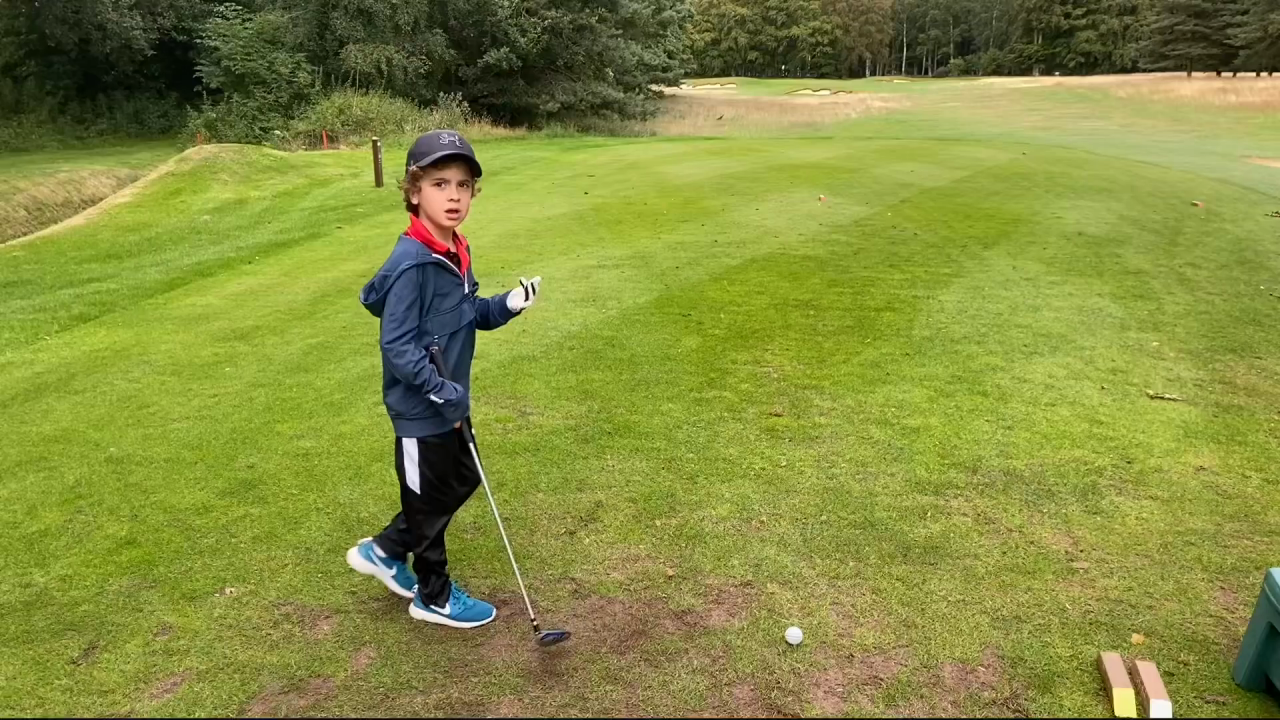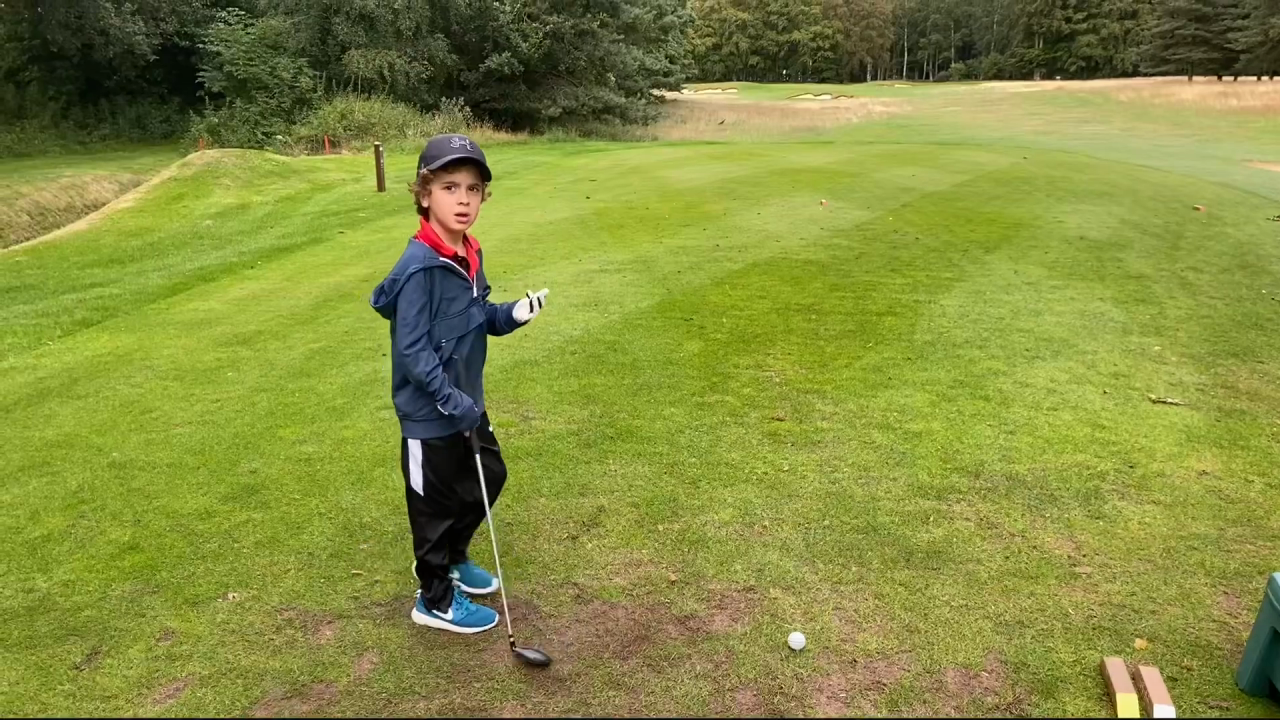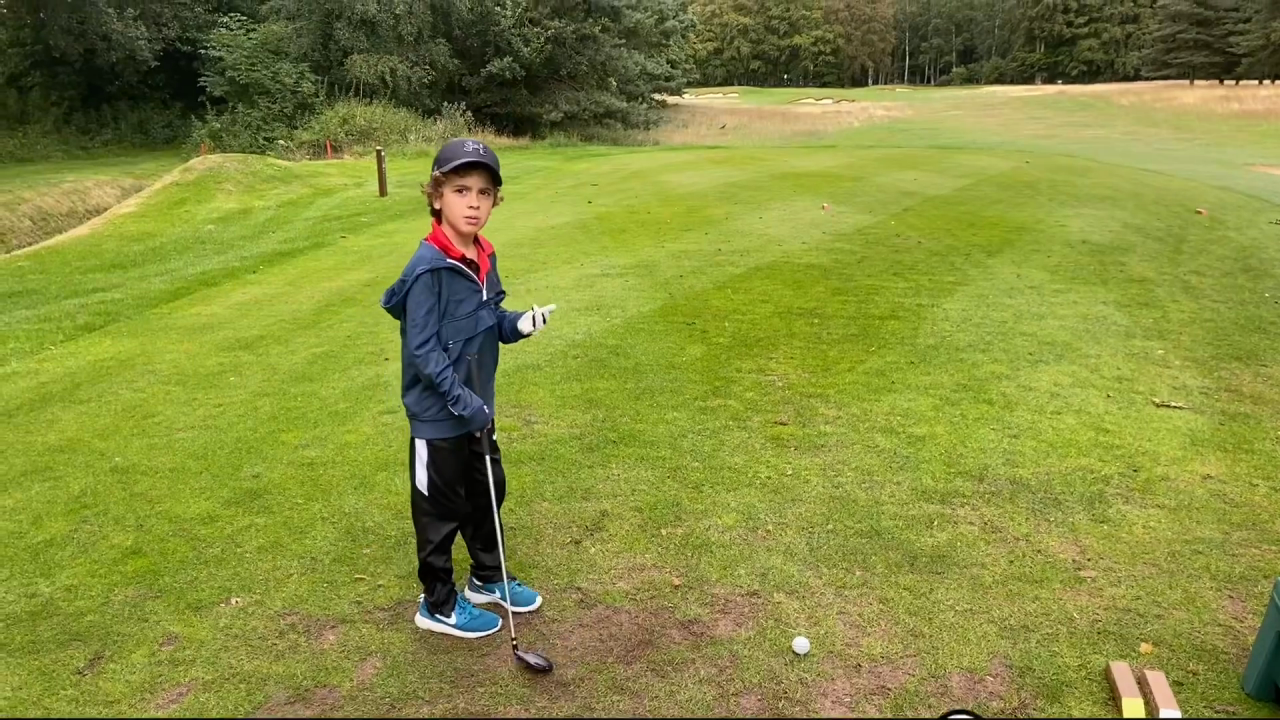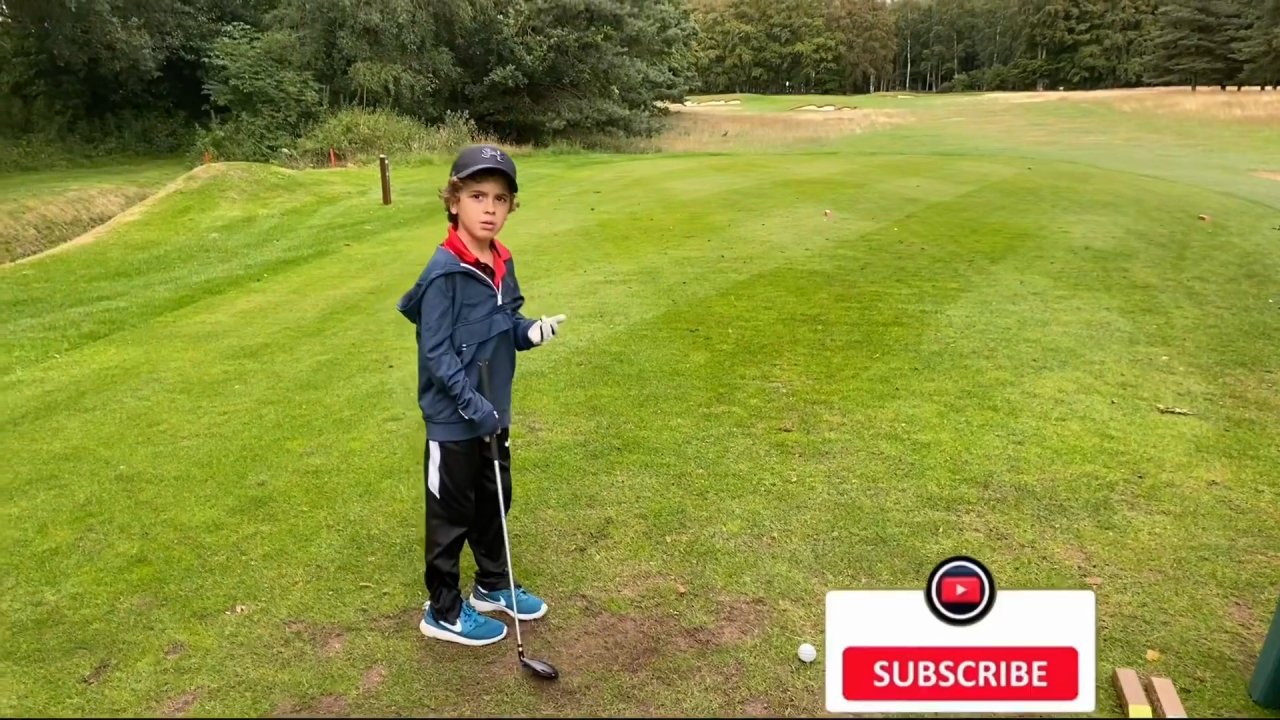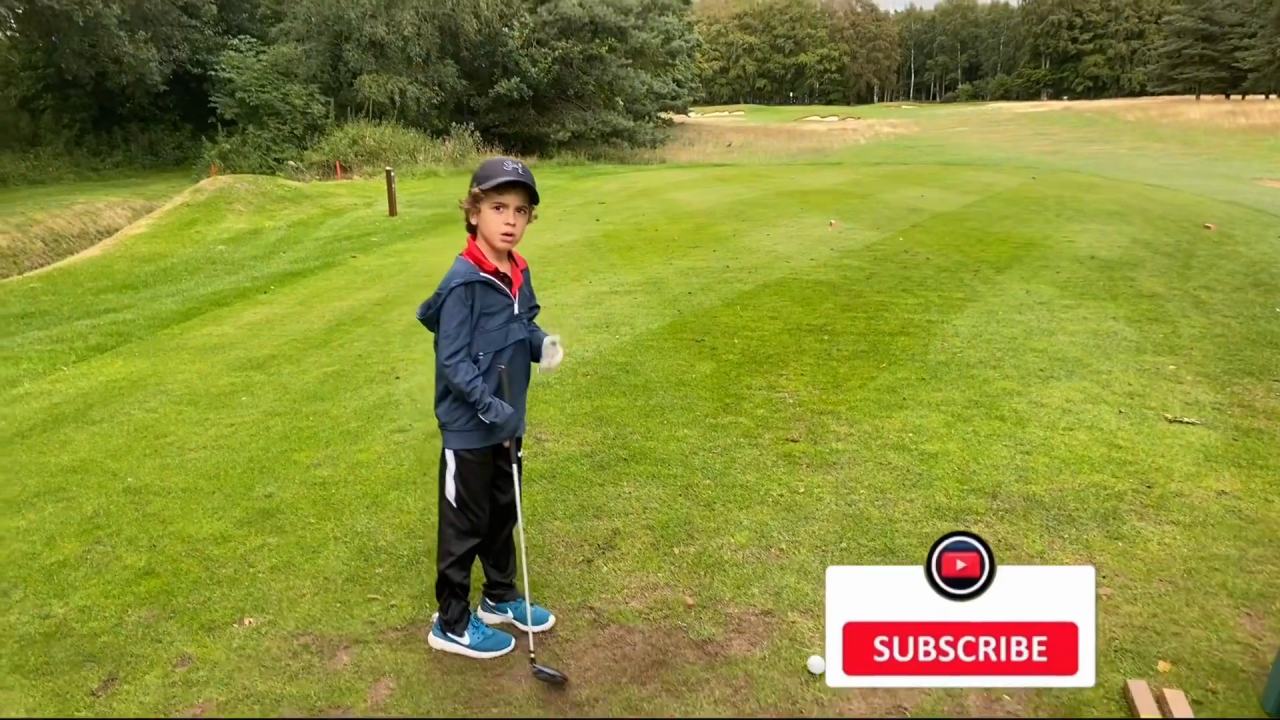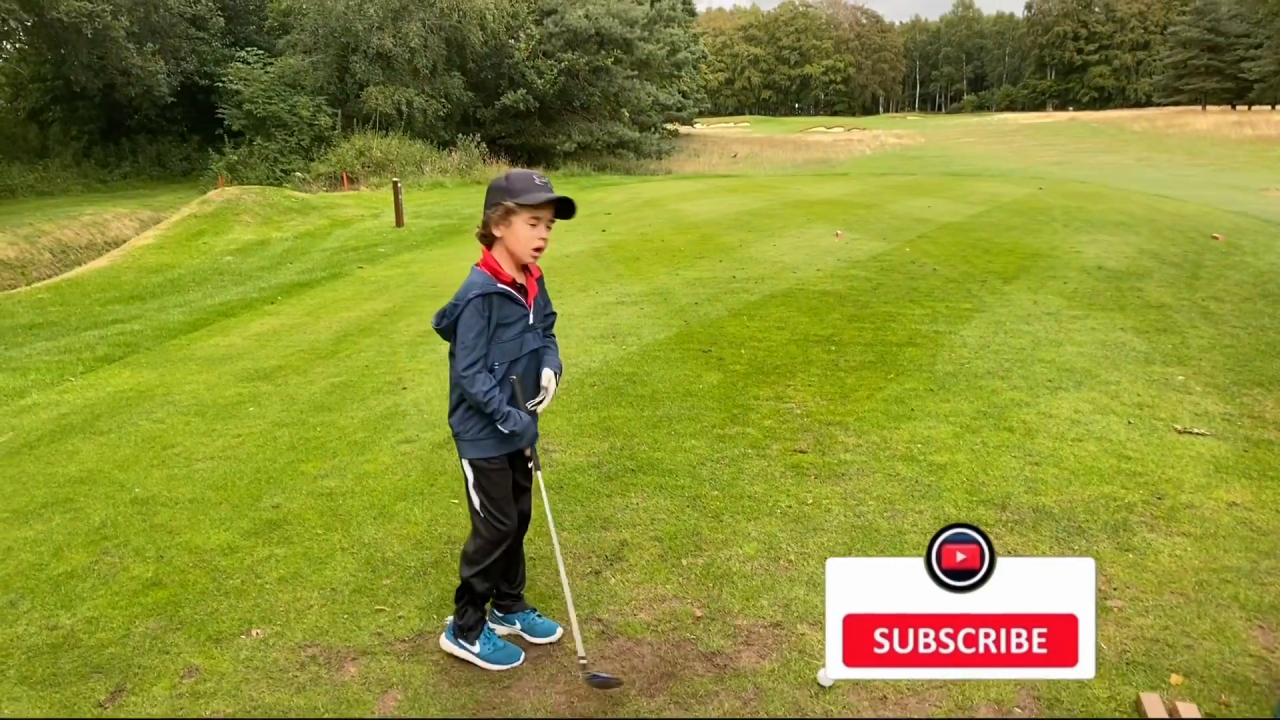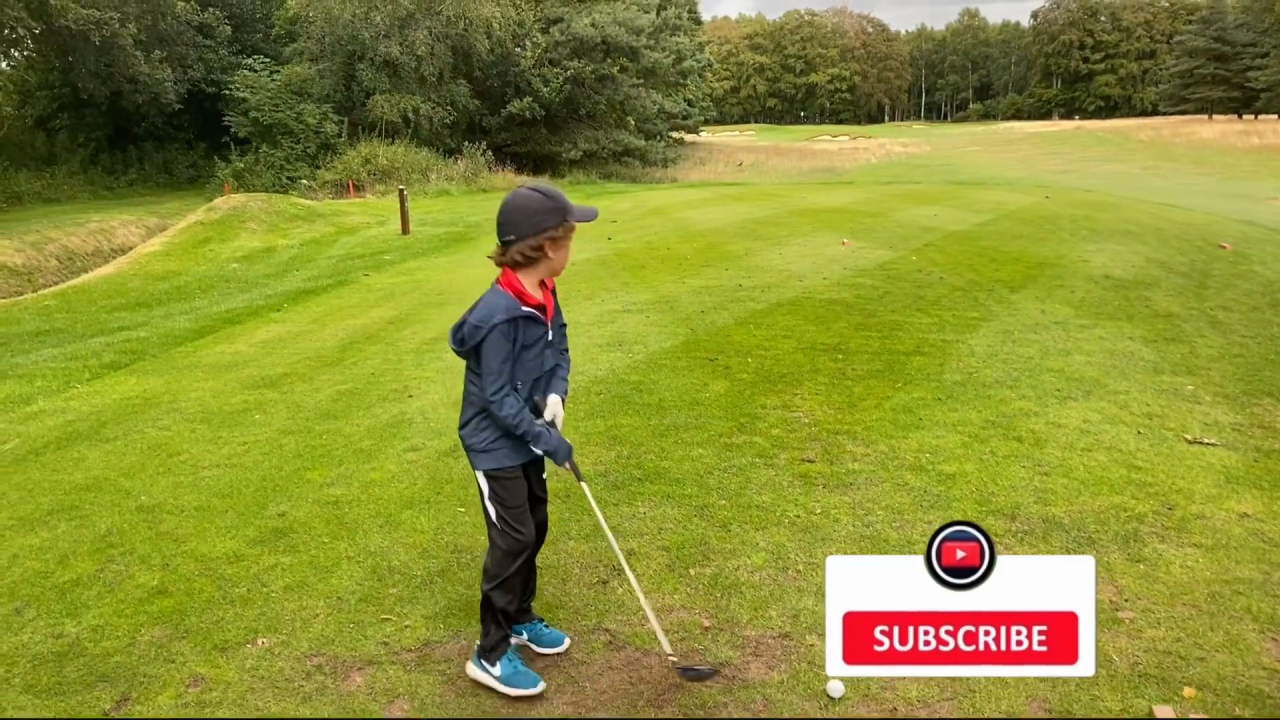
dt=0.2s
person 1, frame 1
left shoulder: (455, 251)
right shoulder: (410, 265)
right elbow: (397, 347)
left wrist: (506, 305)
right wrist: (443, 392)
left hip: (448, 399)
right hip: (422, 409)
left knee: (459, 484)
right knee: (432, 501)
left ankle: (383, 552)
right ankle: (433, 596)
person 1, frame 2
left shoulder: (469, 254)
right shoulder: (419, 268)
right elbow: (413, 352)
left wrist: (512, 314)
right wrist: (453, 403)
left hip: (465, 402)
right hip: (429, 413)
left knee: (489, 476)
right knee: (438, 505)
left ankle: (451, 559)
right ankle: (436, 600)
person 1, frame 3
left shoulder: (484, 257)
right shoulder: (428, 269)
right elbow: (423, 351)
left wrist: (517, 324)
right wrist: (463, 403)
left hip: (476, 406)
right hip: (438, 415)
left knee: (488, 491)
right knee: (441, 508)
left ankle: (487, 580)
right ankle: (438, 605)
person 1, frame 4
left shoulder: (501, 263)
right shoulder: (444, 274)
right elbow: (436, 353)
left wrist: (530, 330)
right wrist: (474, 406)
left hip: (493, 411)
right hip: (453, 420)
left knee: (495, 501)
right knee: (452, 513)
left ankle: (492, 587)
right ankle: (444, 612)
person 1, frame 5
left shoulder: (518, 272)
right shoulder: (463, 283)
right elbow: (453, 363)
left wrist: (543, 346)
right wrist: (492, 409)
left hip: (505, 419)
right hip: (469, 426)
left knee: (503, 510)
right knee: (466, 522)
left ankle: (500, 598)
right ankle: (451, 623)
person 1, frame 6
left shoulder: (532, 281)
right shoulder: (480, 294)
left elbow: (545, 334)
right elbow: (469, 374)
left wrist: (550, 368)
right wrist: (511, 420)
left hip: (514, 424)
right hip: (484, 434)
left knee: (517, 520)
right knee: (495, 527)
left ankle: (509, 607)
right ankle: (466, 630)
person 1, frame 7
left shoulder: (544, 294)
right shoulder: (501, 316)
left elbow: (558, 351)
right elbow: (497, 397)
left wrist: (557, 394)
right wrist: (543, 438)
left hip: (524, 436)
right hip: (495, 444)
left knee: (533, 531)
right knee: (512, 540)
left ankle: (519, 618)
right ankle: (492, 655)
